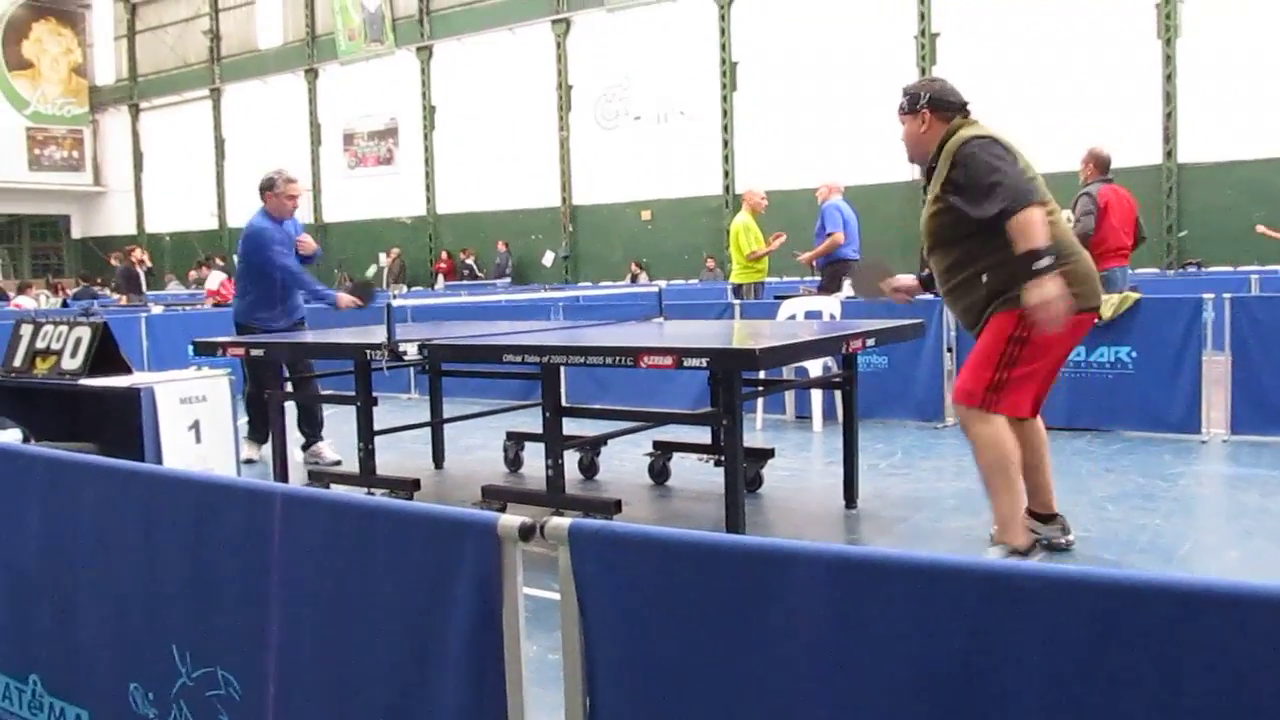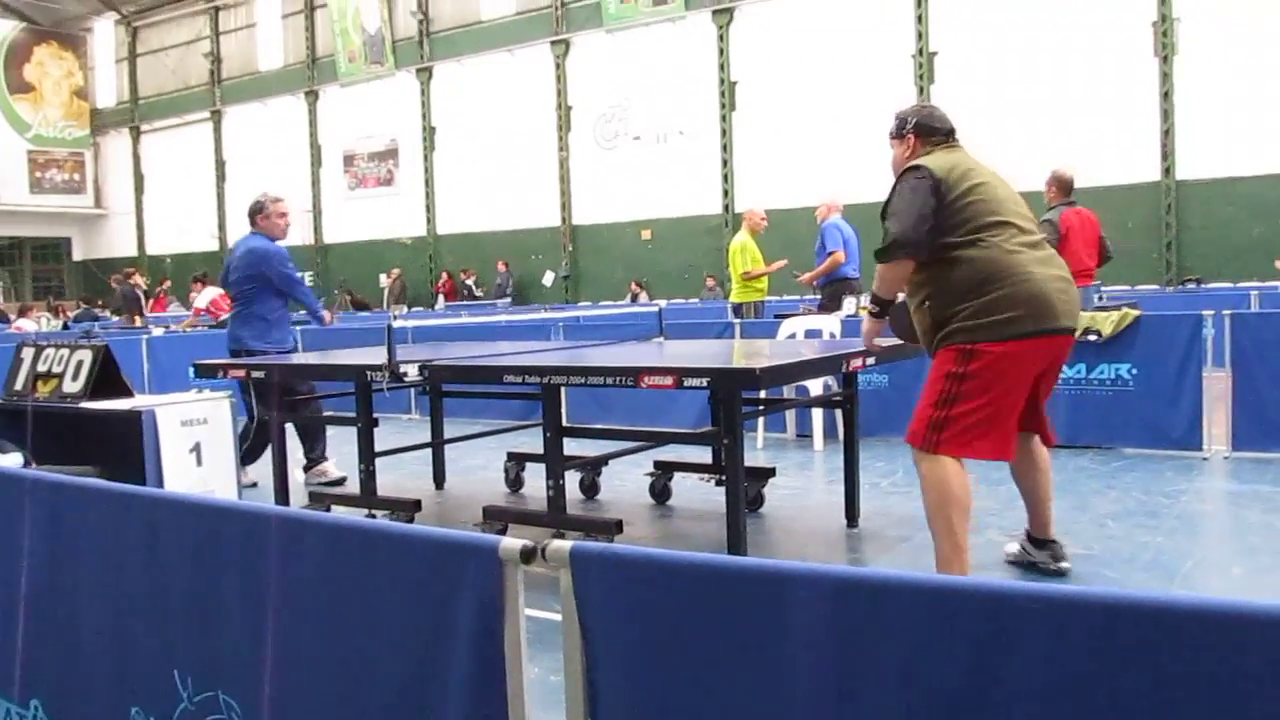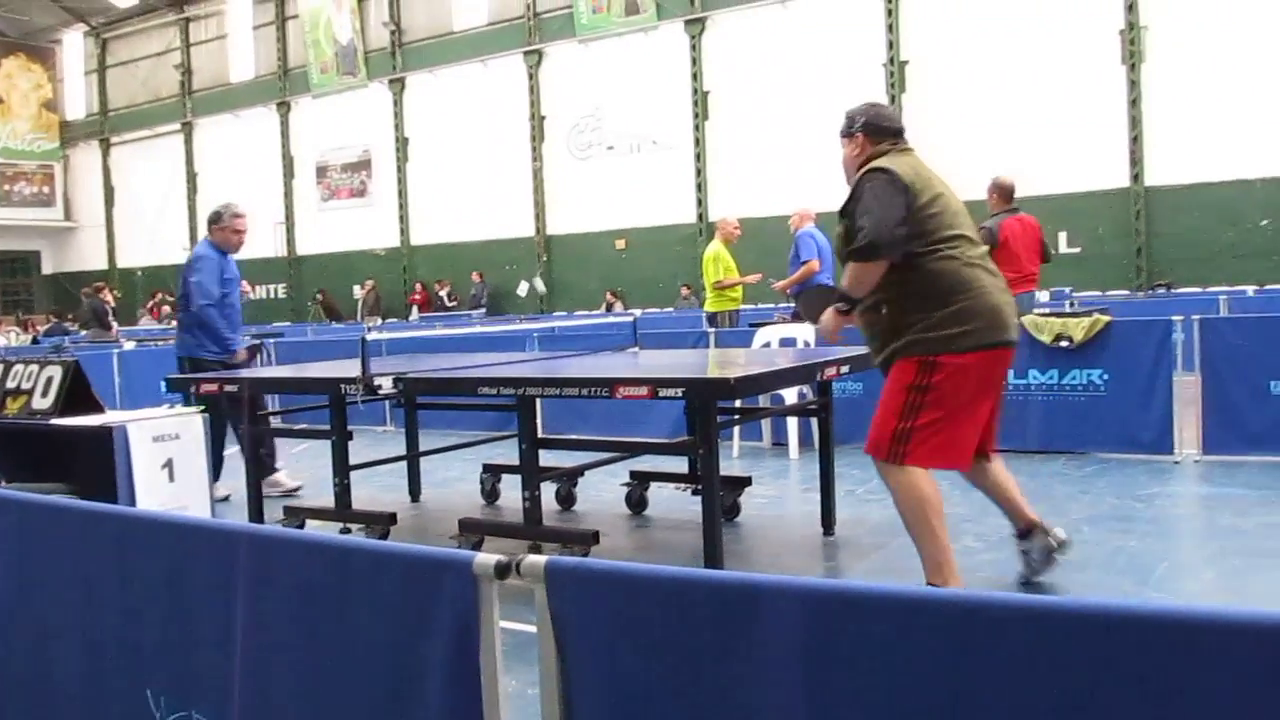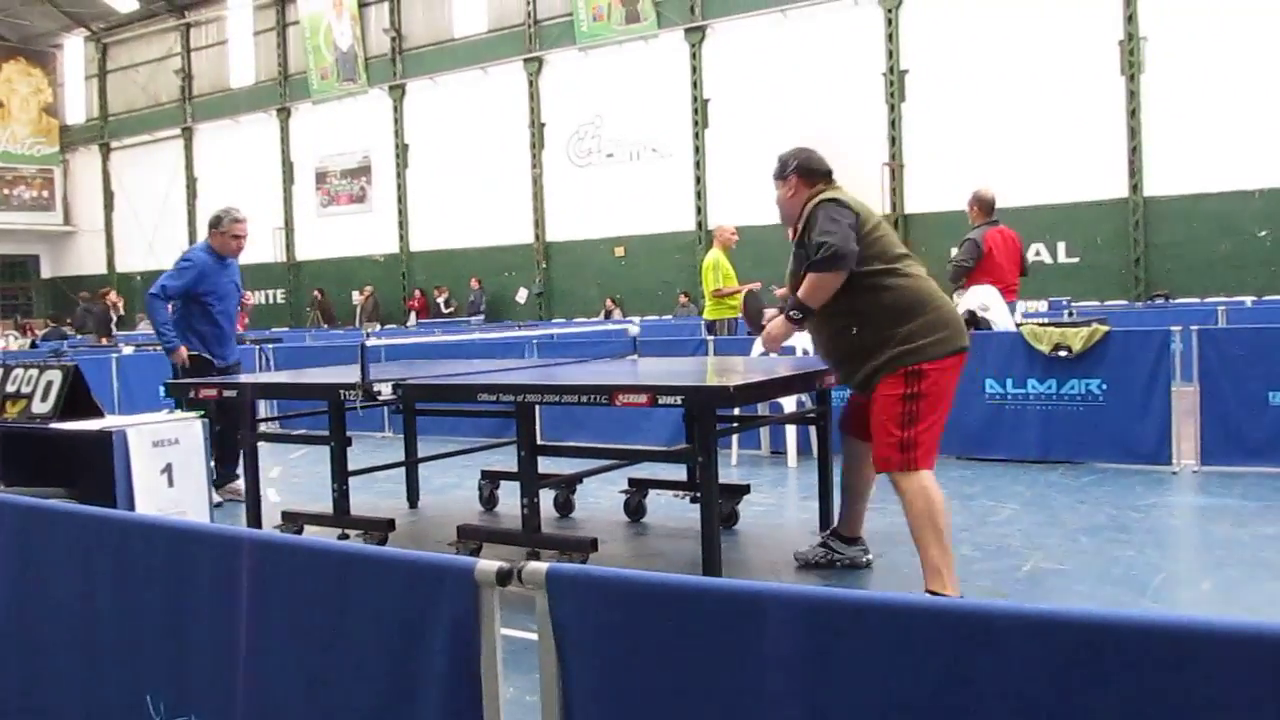
dt=0.3s
person 1, frame 1
left shoulder: (971, 149)
right shoulder: (952, 158)
left elbow: (1020, 204)
left wrist: (1041, 271)
right wrist: (923, 282)
left hip: (1039, 299)
right hip: (1029, 301)
left knee: (978, 406)
right knee: (1015, 407)
left ankle: (1016, 548)
right ankle: (1044, 519)
person 1, frame 2
left shoulder: (920, 174)
right shoulder: (977, 174)
left elbow: (902, 249)
left wrist: (877, 309)
left hip: (998, 324)
right hip: (1048, 315)
left knee: (935, 447)
right knee: (1019, 431)
right ankle: (1043, 544)
person 1, frame 3
left shoulder: (879, 179)
right shoulder: (918, 177)
left elbow: (874, 251)
left wrist: (843, 307)
right wrist: (866, 306)
left hip: (944, 338)
right hip: (984, 326)
left knee: (894, 455)
right knee: (966, 452)
left ankle: (947, 592)
right ankle: (1037, 534)
person 1, frame 4
left shoulder: (826, 207)
right shoulder: (836, 208)
left elbow: (832, 262)
right elbow: (852, 286)
left wrist: (791, 317)
right wrist: (795, 312)
left hip: (911, 345)
right hip: (898, 344)
left knee: (904, 465)
right knee: (857, 436)
left ankle: (943, 596)
right ankle: (847, 540)
person 2, frame 1
left shoulder: (291, 223)
right shoulder: (258, 230)
left elbow: (302, 264)
right elbow: (290, 273)
left wrist: (309, 252)
right wrist: (333, 297)
left hip: (290, 318)
right hip: (257, 322)
left knee: (305, 381)
right knee: (263, 387)
left ankle: (313, 443)
right ankle: (254, 439)
person 2, frame 2
left shoulder: (242, 247)
right shoulder: (268, 251)
left elbow: (226, 283)
right elbow: (296, 288)
right wrist: (319, 314)
left hip: (277, 344)
right hip: (254, 347)
left knee: (305, 401)
right knee: (264, 416)
left ankle: (316, 464)
right ankle: (235, 466)
person 2, frame 3
left shoulder: (222, 257)
right shoulder: (205, 259)
right elbow: (203, 307)
left wrist: (236, 290)
right wrist: (231, 344)
left hip: (233, 353)
right hip: (203, 356)
left knee: (254, 413)
right knee: (213, 421)
left ankle: (267, 475)
right ankle: (207, 482)
person 2, frame 4
left shoulder: (230, 259)
right shoulder: (196, 262)
right elbow: (155, 297)
left wrist: (239, 300)
right wrist: (172, 344)
left hip: (227, 358)
right hip: (195, 359)
left knee: (235, 422)
right knee: (205, 426)
left ankle: (226, 480)
